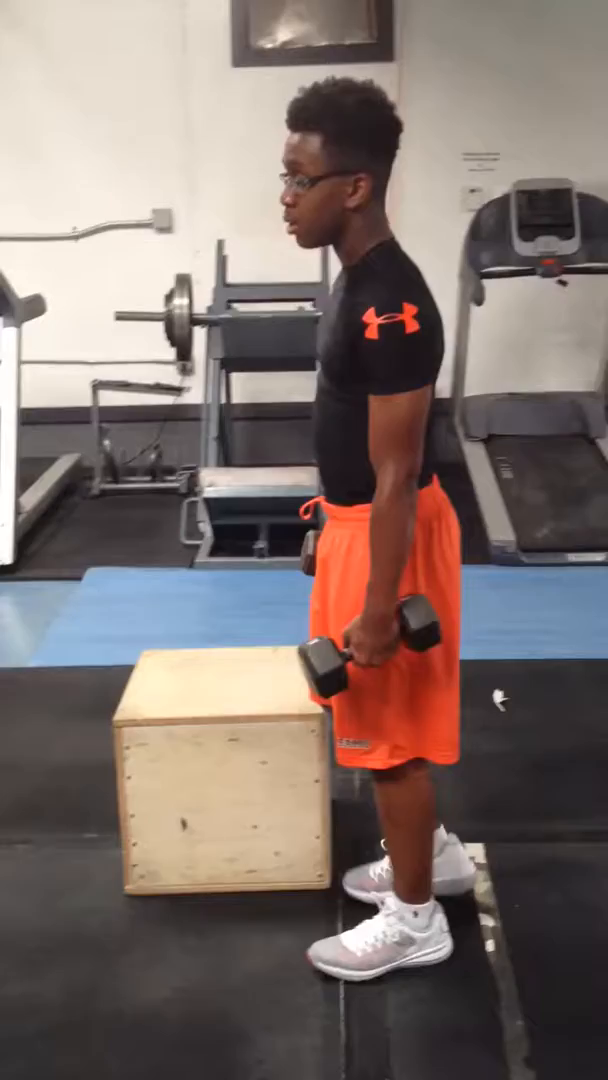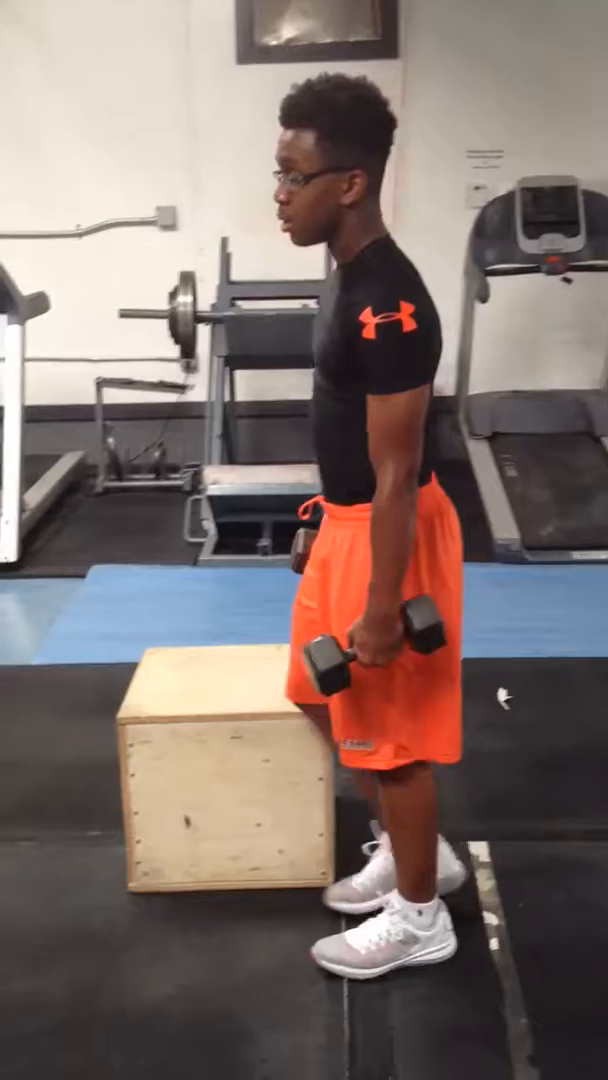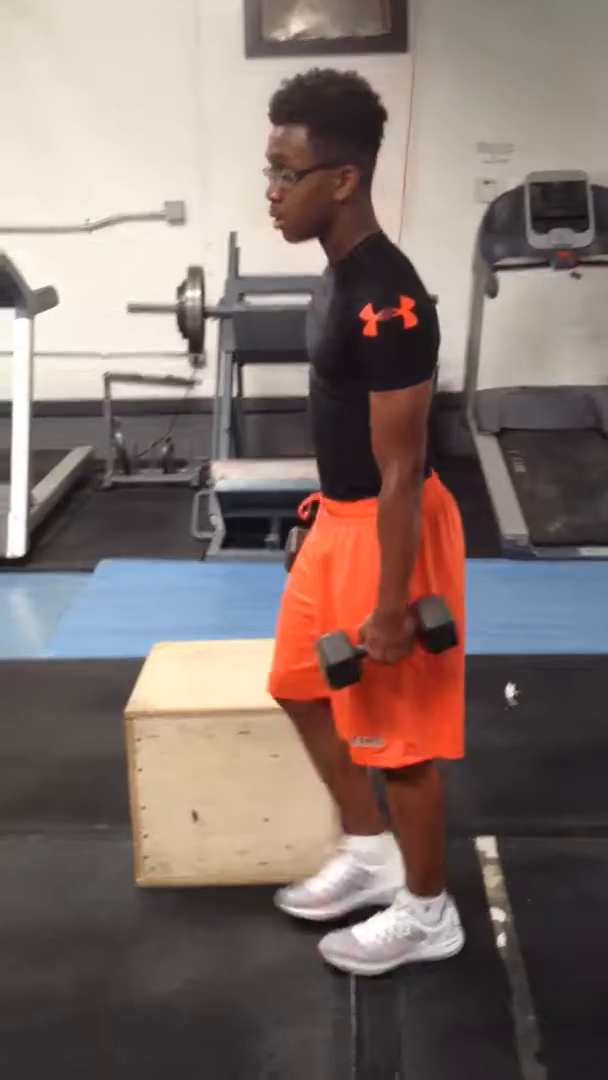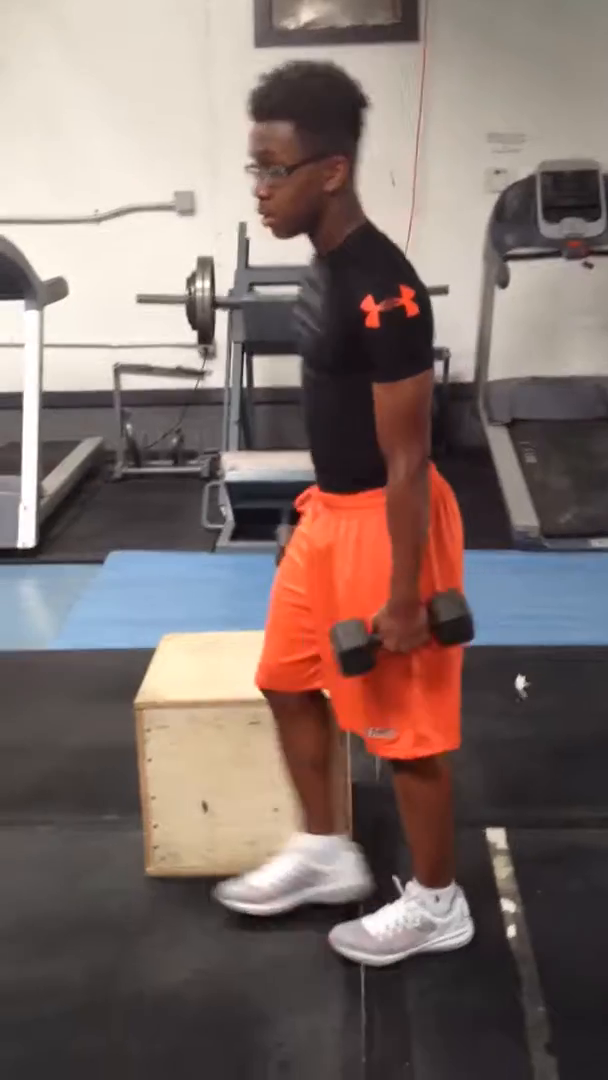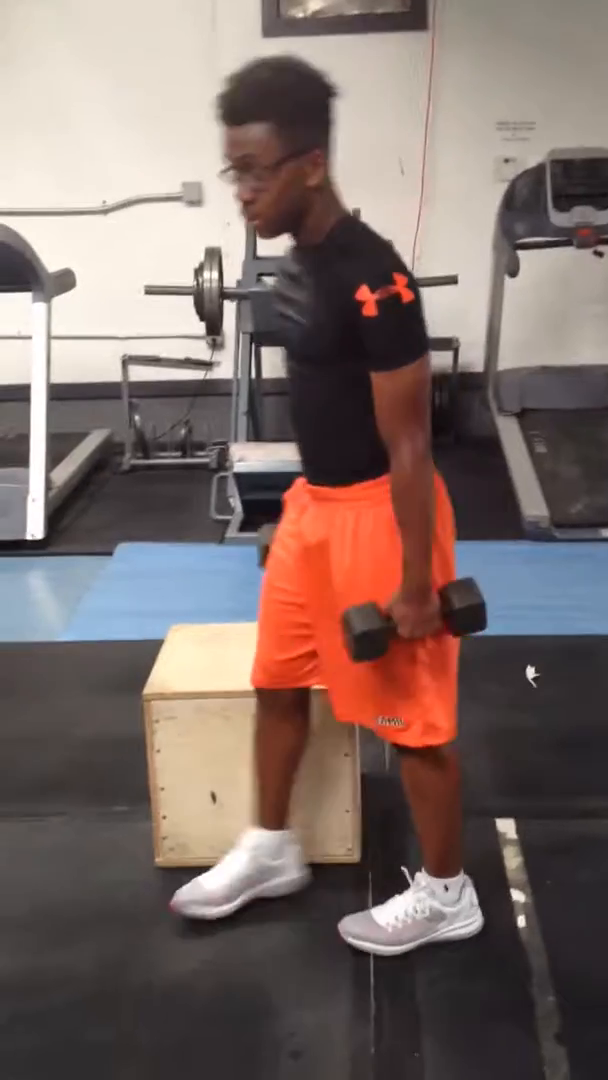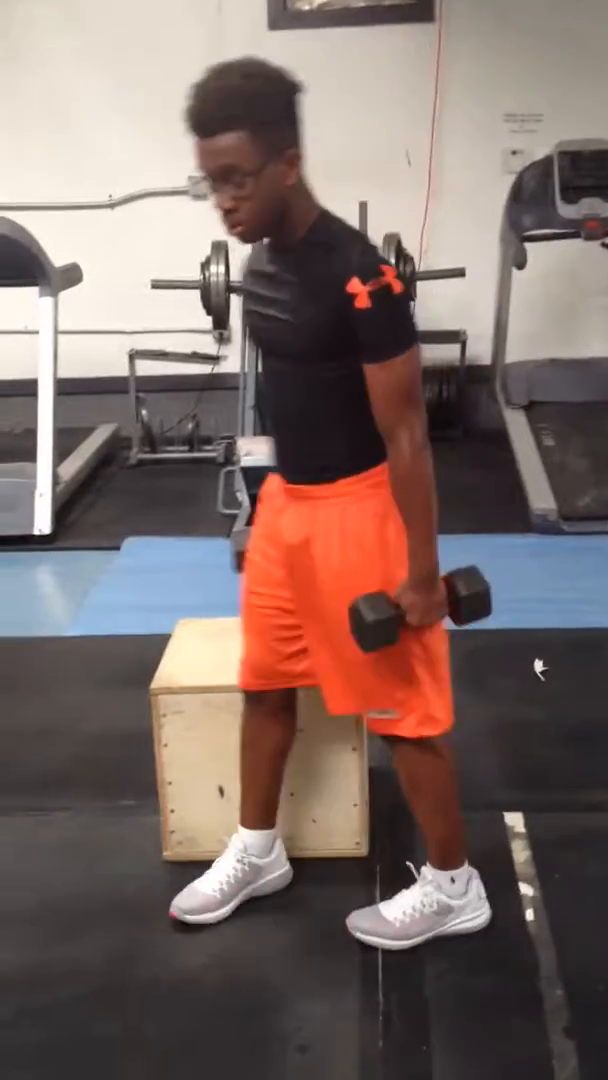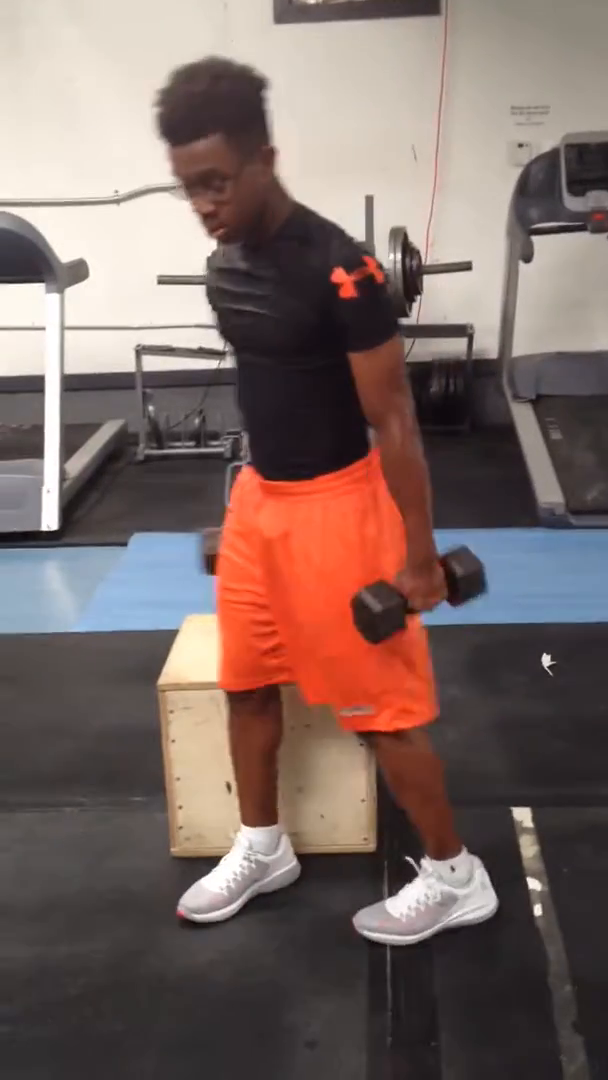
dt=0.1s
person 1, frame 1
left shoulder: (391, 309)
right shoulder: (355, 277)
left elbow: (399, 475)
left wrist: (379, 610)
left hip: (388, 535)
right hip: (351, 522)
left knee: (385, 735)
right knee: (364, 716)
left ankle: (416, 917)
right ankle: (433, 852)
person 1, frame 2
left shoulder: (387, 307)
right shoulder: (351, 275)
left elbow: (398, 474)
left wrist: (382, 609)
left hip: (386, 533)
right hip: (347, 521)
left knee: (388, 733)
right knee: (319, 697)
left ankle: (418, 916)
right ankle: (413, 851)
person 1, frame 3
left shoulder: (386, 303)
right shoulder: (341, 271)
left elbow: (403, 472)
left wrist: (391, 609)
left hip: (389, 532)
right hip: (340, 519)
left knee: (397, 734)
right knee: (299, 686)
left ankle: (426, 913)
right ankle: (374, 850)
person 1, frame 4
left shoulder: (382, 292)
right shoulder: (326, 264)
left elbow: (407, 460)
left wrist: (405, 597)
left hip: (386, 522)
right hip: (332, 510)
left knee: (404, 726)
right knee: (287, 679)
left ankle: (436, 905)
right ankle: (324, 854)
person 1, frame 5
left shoulder: (374, 282)
right shoulder: (296, 261)
left elbow: (409, 445)
left wrist: (417, 584)
left hip: (375, 515)
right hip: (313, 504)
left knee: (407, 716)
right knee: (278, 684)
left ankle: (446, 894)
right ankle: (268, 851)
person 1, frame 6
left shoulder: (356, 277)
right shoulder: (264, 264)
left elbow: (405, 434)
left wrist: (421, 573)
left hip: (357, 510)
right hip: (287, 501)
left knee: (401, 708)
right knee: (264, 684)
left ankle: (452, 886)
right ankle: (257, 852)
person 1, frame 7
left shoulder: (339, 270)
right shoulder: (226, 268)
left elbow: (393, 422)
left wrist: (418, 554)
left hip: (336, 506)
right hip: (257, 499)
left knee: (379, 705)
right knee: (247, 683)
left ankle: (454, 877)
right ankle: (261, 849)
